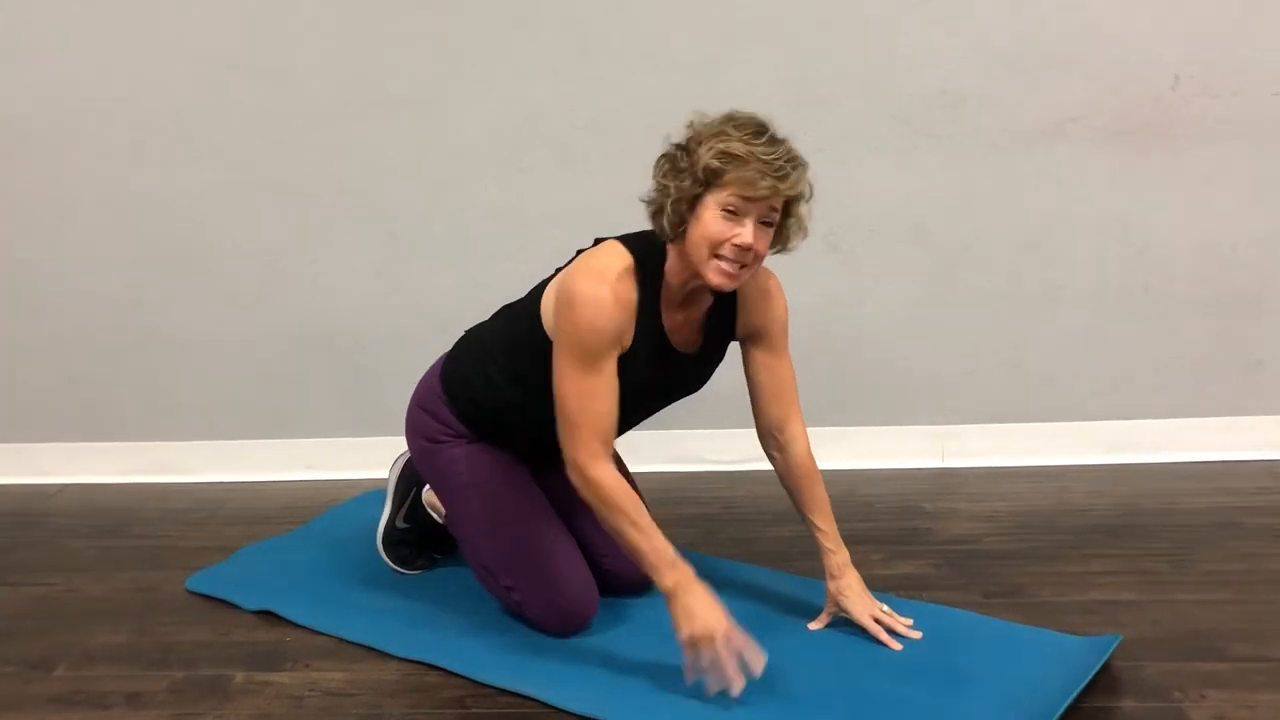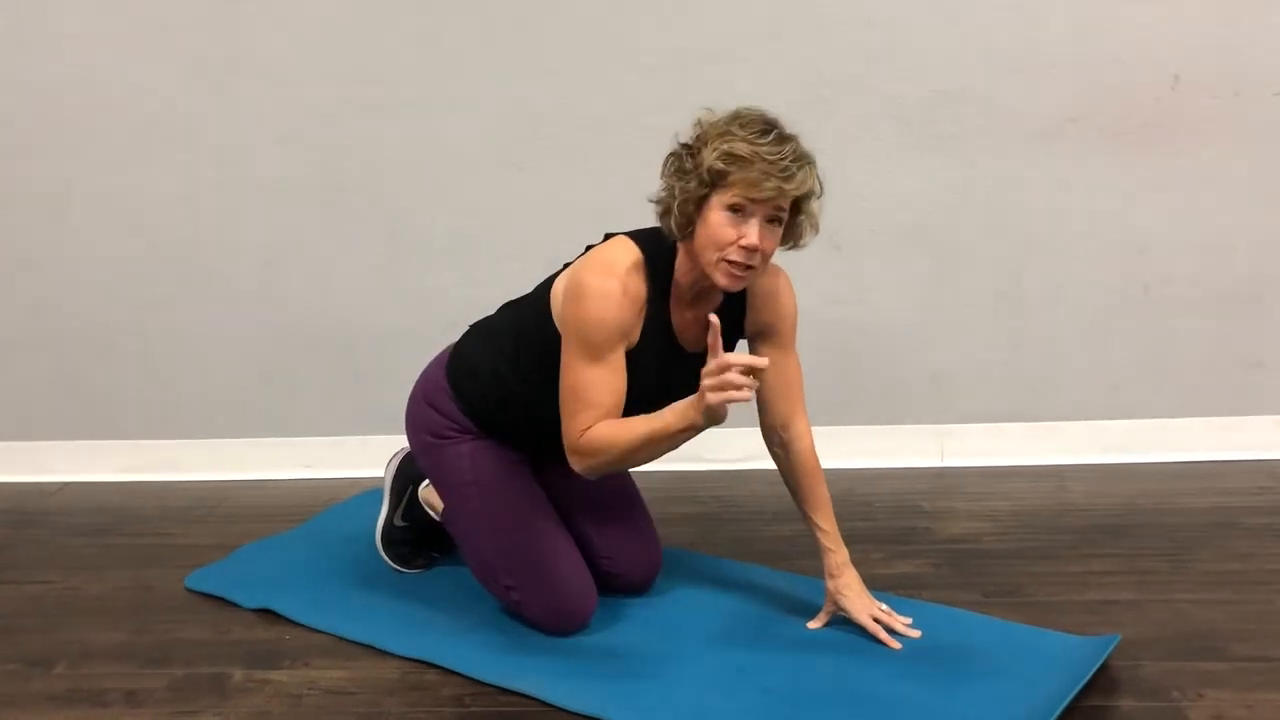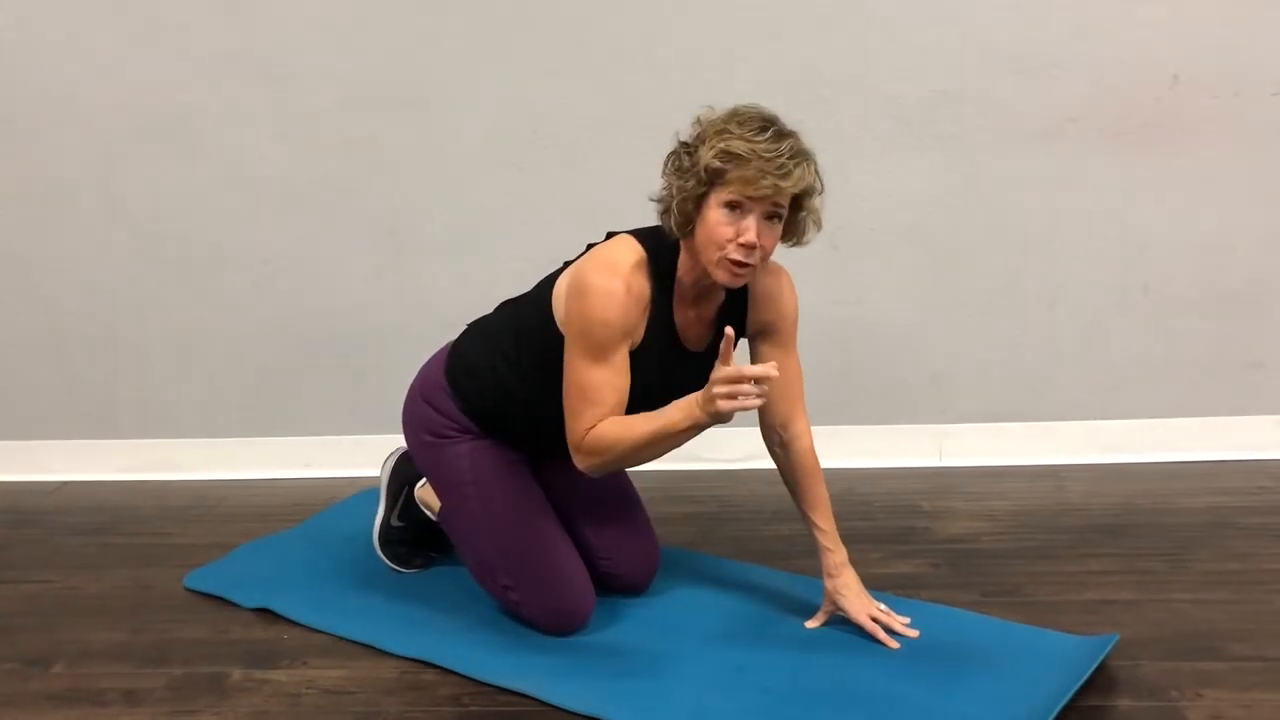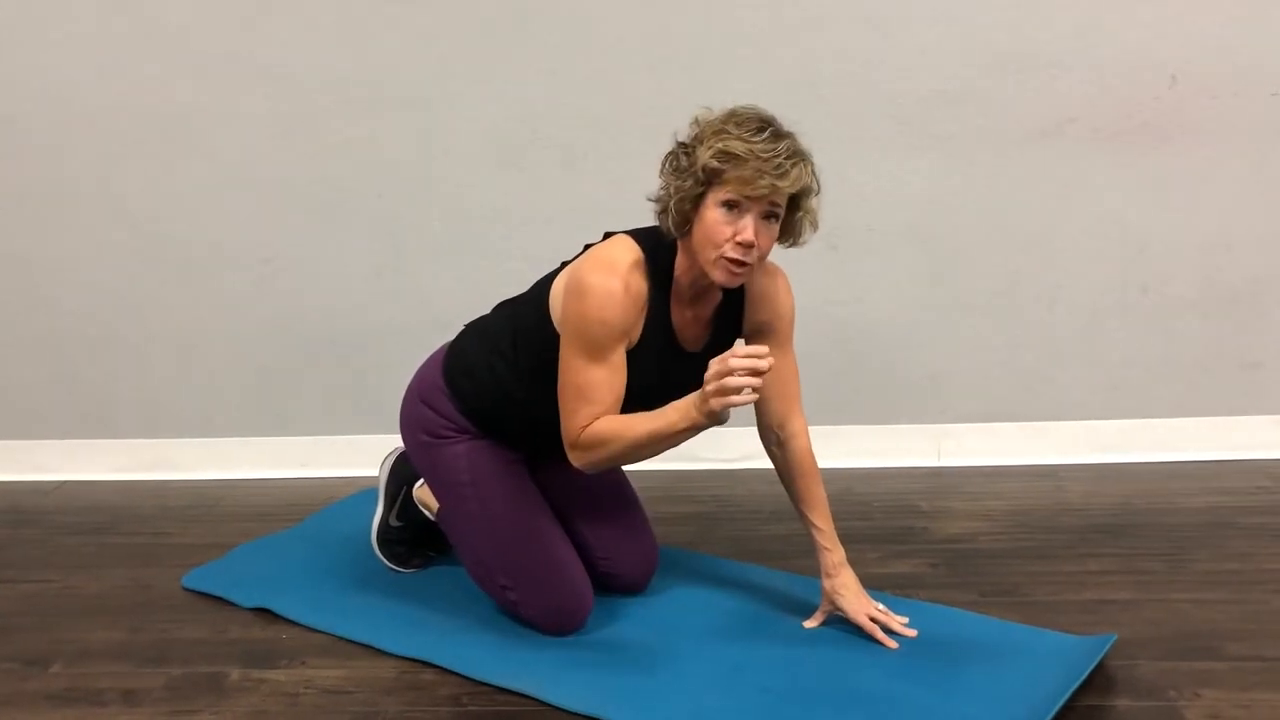
dt=0.3s
person 1, frame 1
left shoulder: (757, 296)
right shoulder: (602, 290)
left elbow: (784, 436)
right elbow: (588, 463)
left wrist: (840, 569)
right wrist: (682, 589)
left hip: (548, 435)
right hip: (464, 423)
left knee: (628, 574)
right knee: (563, 607)
left ankle: (488, 506)
right ankle: (431, 503)
person 1, frame 2
left shoulder: (767, 292)
right shoulder: (610, 284)
left elbow: (788, 432)
right elbow: (585, 450)
left wrist: (838, 566)
right wrist: (698, 410)
left hip: (552, 426)
right hip: (466, 413)
left knee: (634, 573)
right knee: (562, 608)
left ankle: (501, 504)
right ankle: (427, 498)
person 1, frame 3
left shoulder: (769, 291)
right shoulder: (613, 282)
left elbow: (788, 432)
right elbow: (590, 449)
left wrist: (837, 566)
right wrist: (702, 406)
left hip: (549, 425)
right hip: (465, 411)
left knee: (633, 574)
right knee: (560, 609)
left ankle: (487, 503)
right ankle: (424, 497)
person 1, frame 4
left shoulder: (765, 291)
right shoulder: (612, 282)
left elbow: (785, 431)
right elbow: (585, 445)
left wrist: (834, 566)
right wrist: (700, 408)
left hip: (548, 423)
right hip: (461, 413)
left knee: (631, 572)
right knee: (558, 608)
left ankle: (493, 503)
right ankle: (421, 499)
